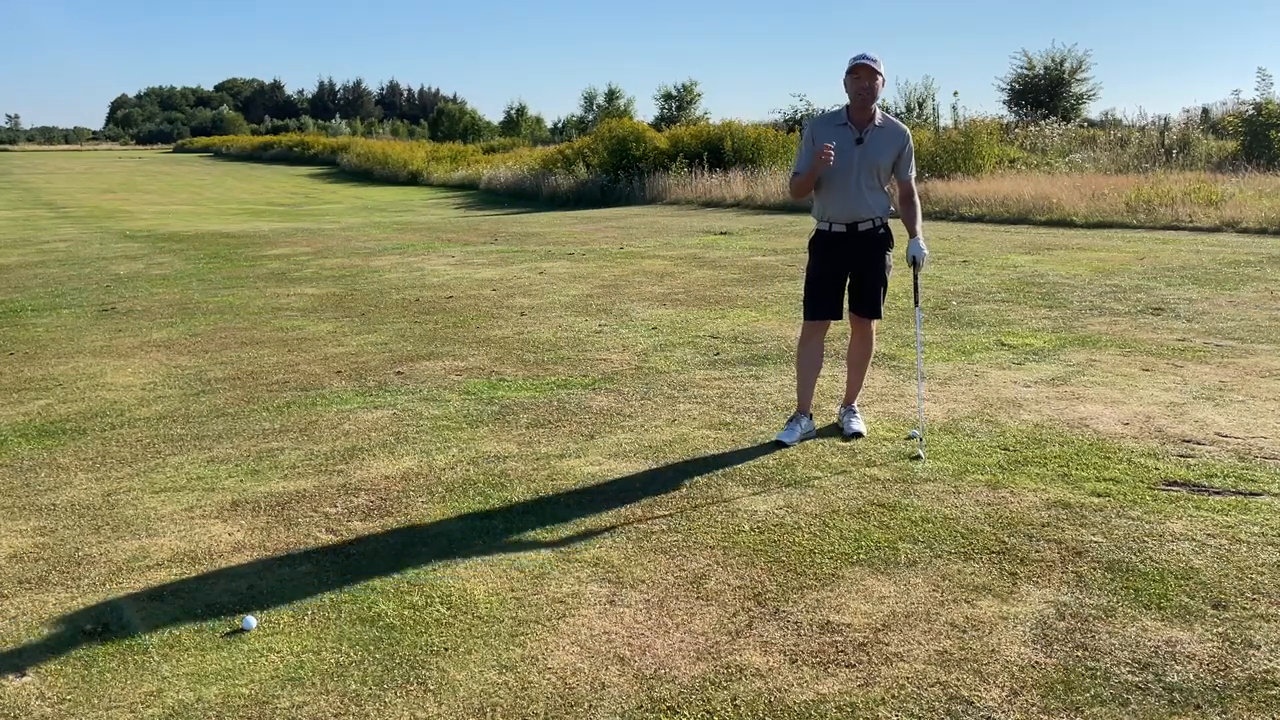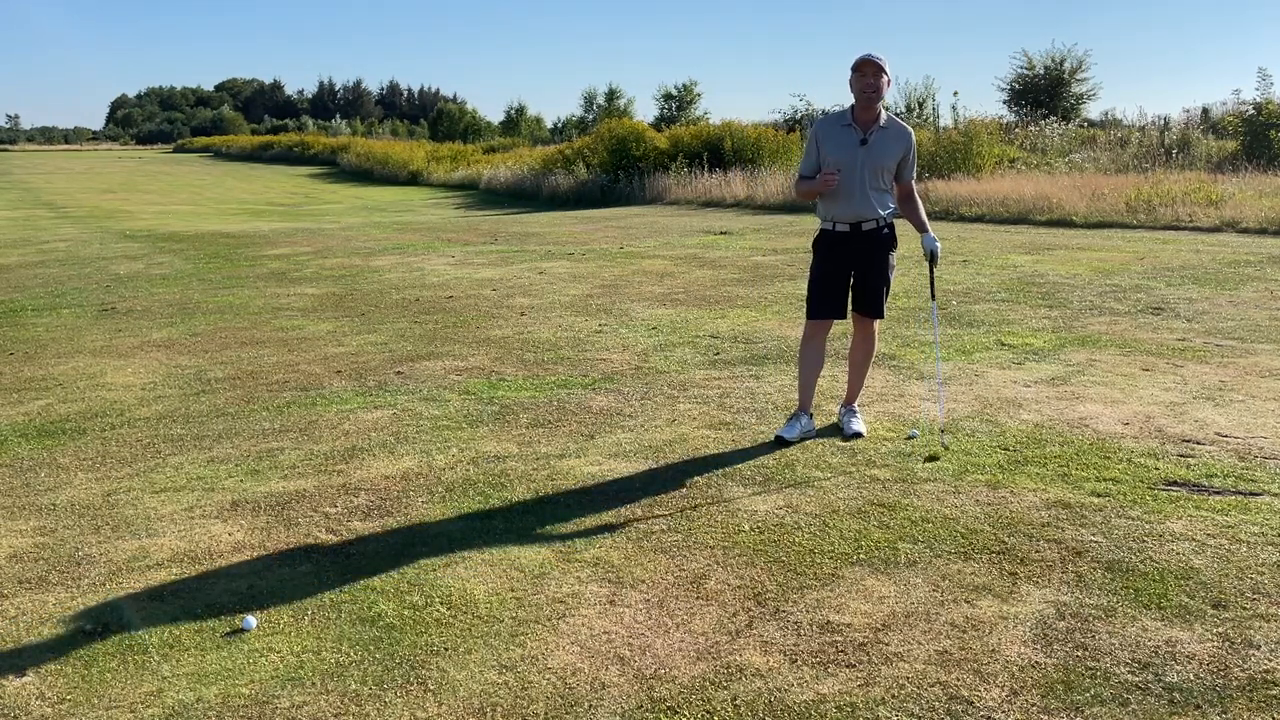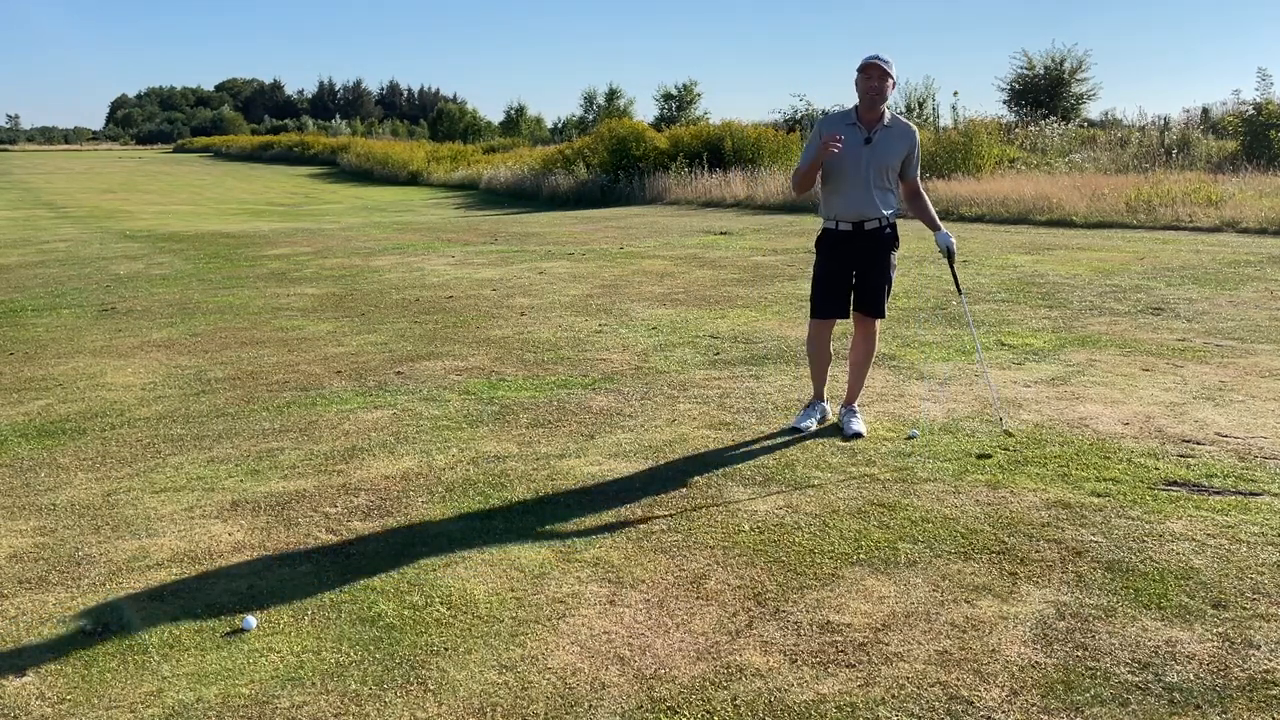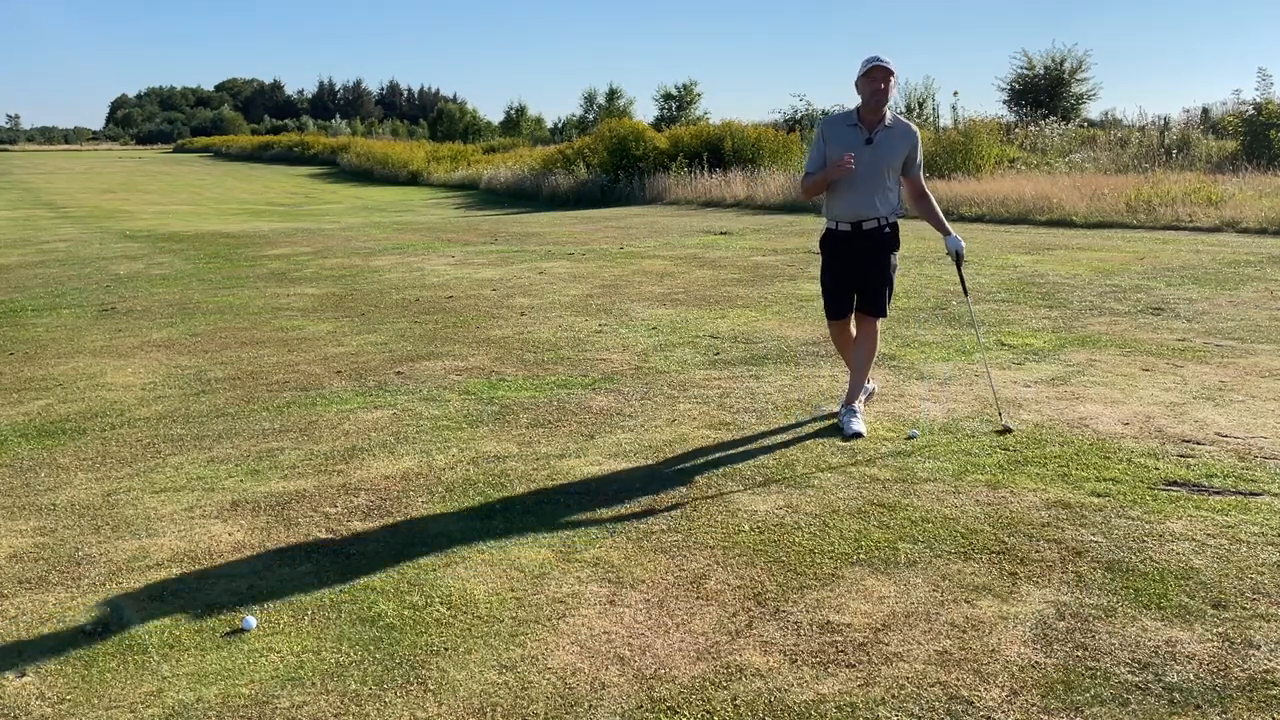
dt=0.4s
person 1, frame 1
left shoulder: (898, 134)
right shoulder: (818, 127)
left elbow: (907, 193)
right elbow: (796, 189)
left wrist: (915, 238)
right wrist: (816, 167)
left hip: (873, 238)
right hip: (829, 237)
left knee: (864, 324)
right knee: (814, 325)
left ankle: (850, 407)
right ankle: (803, 416)
person 1, frame 2
left shoulder: (901, 135)
right shoulder: (823, 128)
left elbow: (907, 194)
right elbow: (800, 187)
left wrist: (926, 232)
right wrist: (818, 185)
left hip: (877, 238)
right hip: (833, 237)
left knee: (866, 324)
right knee: (816, 326)
left ankle: (850, 407)
right ankle: (803, 415)
person 1, frame 3
left shoulder: (906, 133)
right shoulder: (828, 126)
left elbow: (912, 191)
right elbow: (798, 186)
left wrist: (939, 230)
right wrist: (819, 156)
left hip: (879, 238)
right hip: (836, 237)
left knee: (867, 324)
right knee: (821, 324)
left ankle: (850, 406)
right ankle: (819, 399)
person 1, frame 4
left shoulder: (906, 133)
right shoulder: (829, 127)
left elbow: (917, 192)
right elbow: (806, 189)
left wrist: (947, 233)
right wrist: (831, 173)
left hip: (880, 237)
right hip: (838, 237)
left knee: (869, 321)
right knee: (838, 321)
left ankle: (852, 406)
right ankle: (861, 382)
